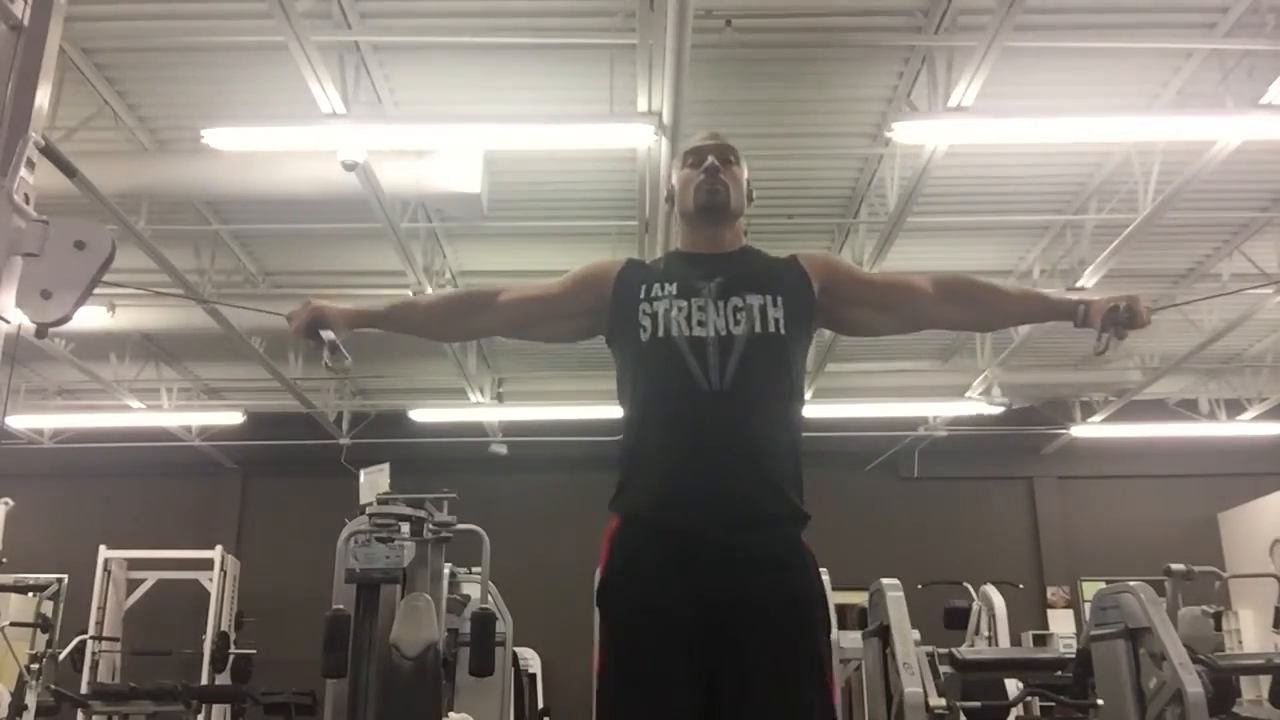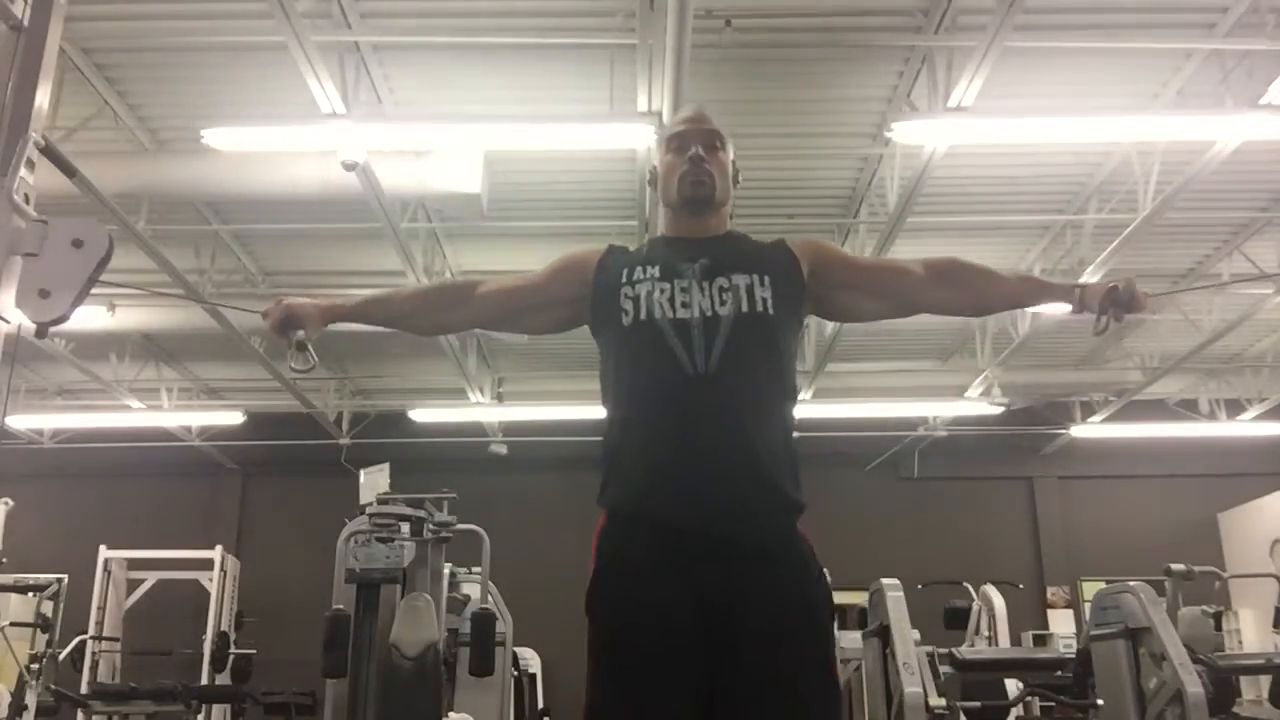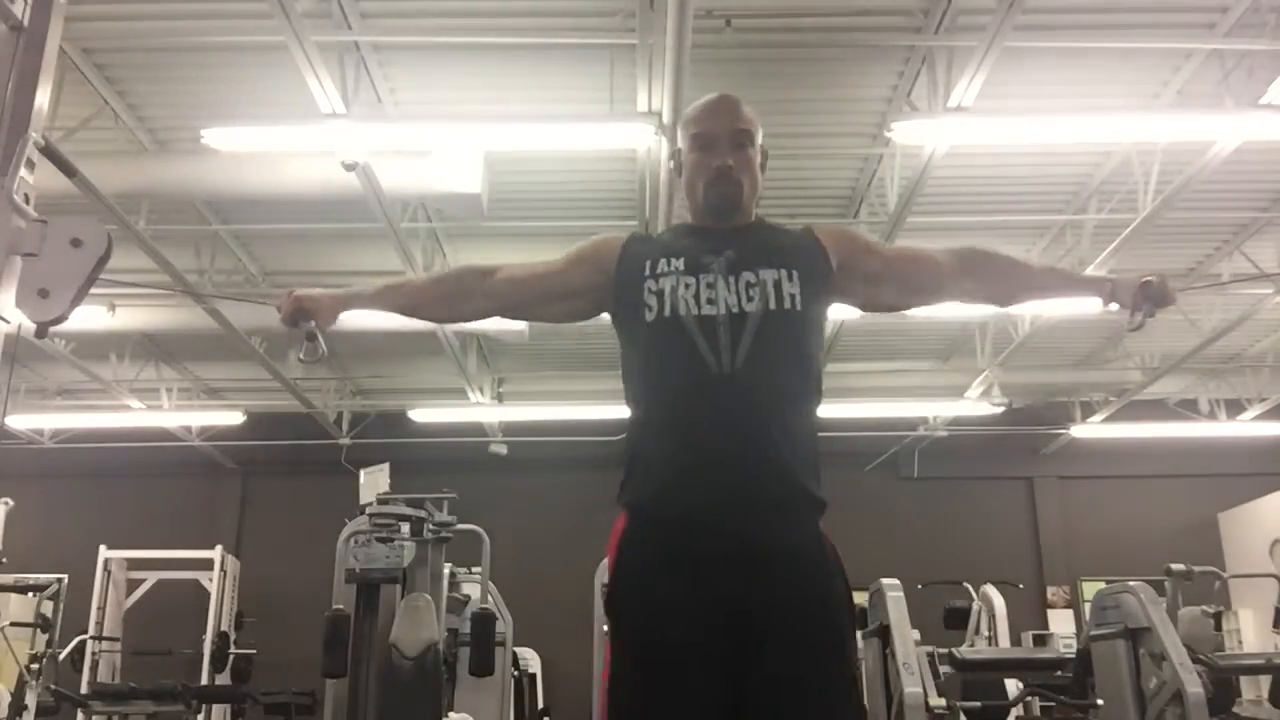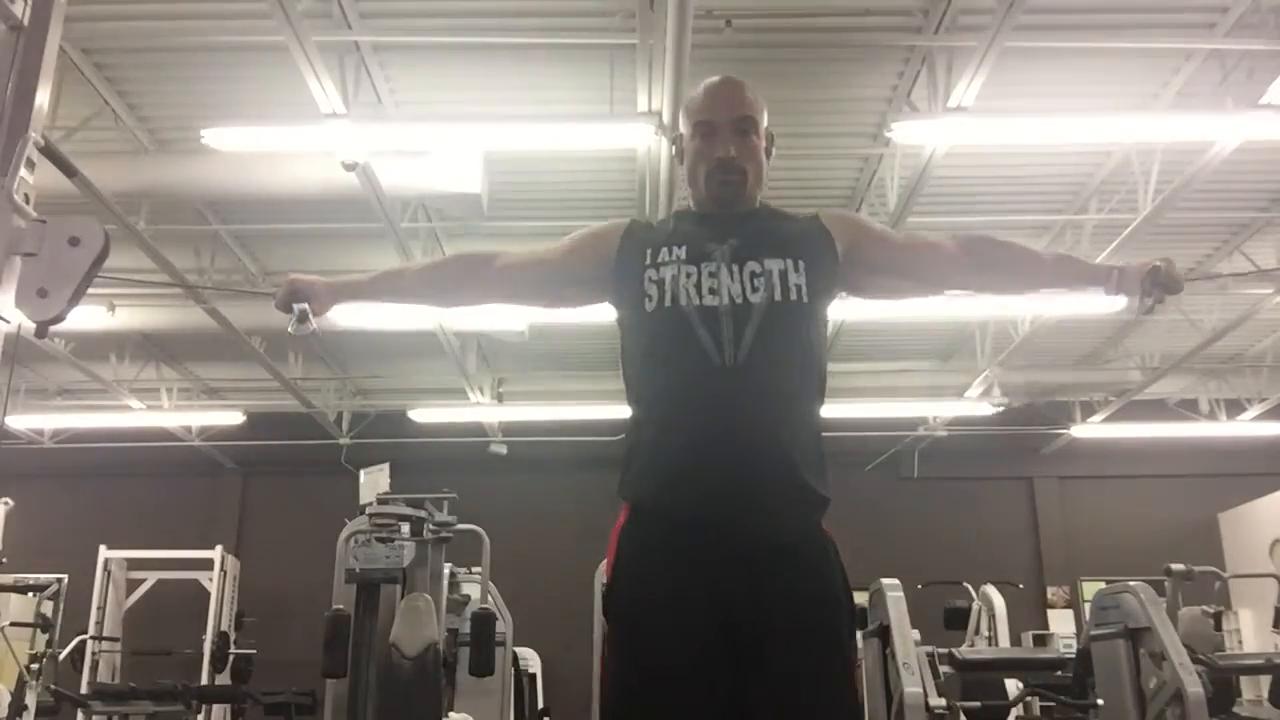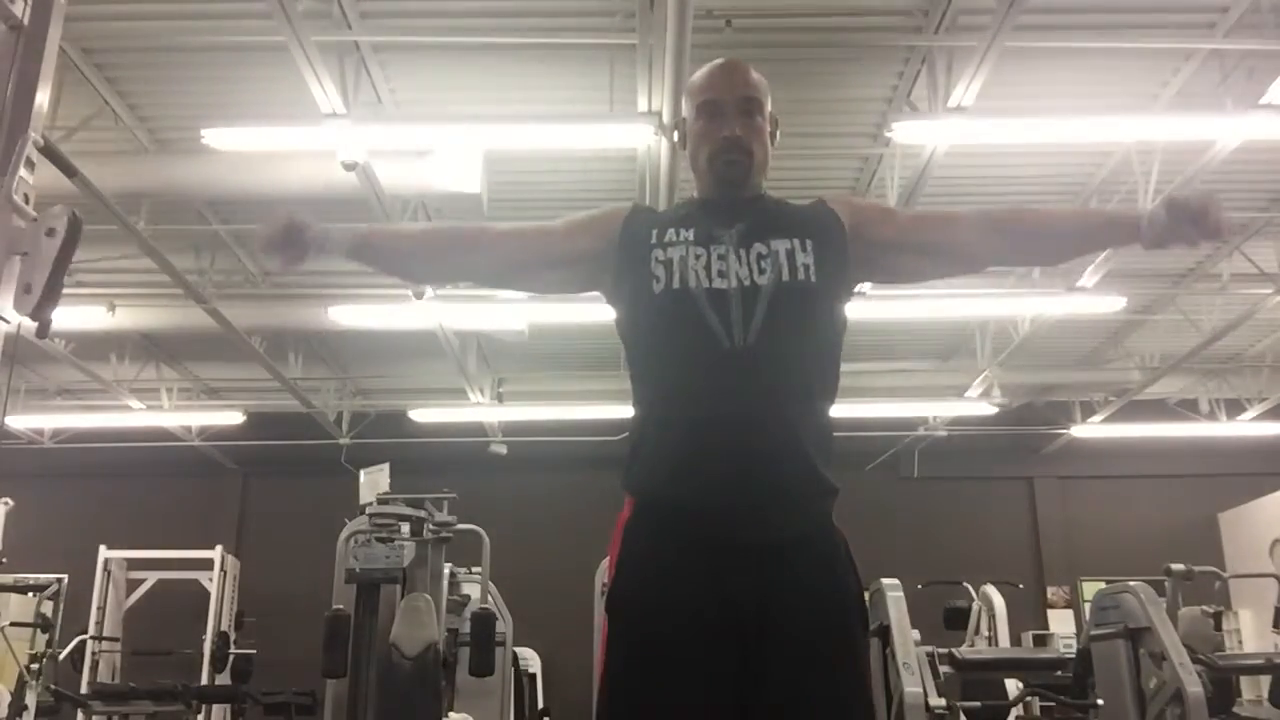
dt=0.4s
person 1, frame 1
left shoulder: (802, 280)
right shoulder: (619, 286)
left elbow: (936, 299)
right elbow: (493, 308)
left wrist: (1073, 305)
right wrist: (358, 313)
left hip: (769, 557)
right hip: (654, 555)
person 1, frame 2
left shoulder: (792, 264)
right shoulder: (603, 273)
left elbow: (926, 282)
right elbow: (472, 301)
left wrist: (1067, 290)
right wrist: (334, 308)
left hip: (767, 550)
right hip: (645, 550)
person 1, frame 3
left shoulder: (818, 254)
right shoulder: (623, 261)
left elbow: (955, 270)
right elbow: (489, 286)
left wrist: (1099, 284)
right wrist: (343, 298)
left hip: (787, 551)
right hip: (665, 552)
person 1, frame 4
left shoulder: (823, 241)
right shoulder: (624, 249)
left elbow: (961, 257)
right elbow: (488, 272)
left wrist: (1106, 273)
right wrist: (343, 287)
left hip: (789, 548)
right hip: (665, 548)
person 1, frame 5
left shoulder: (833, 230)
right shoulder: (625, 237)
left elbow: (987, 235)
right elbow: (479, 249)
left wrist: (1135, 224)
right wrist: (341, 241)
left hip: (798, 543)
right hip: (671, 543)
